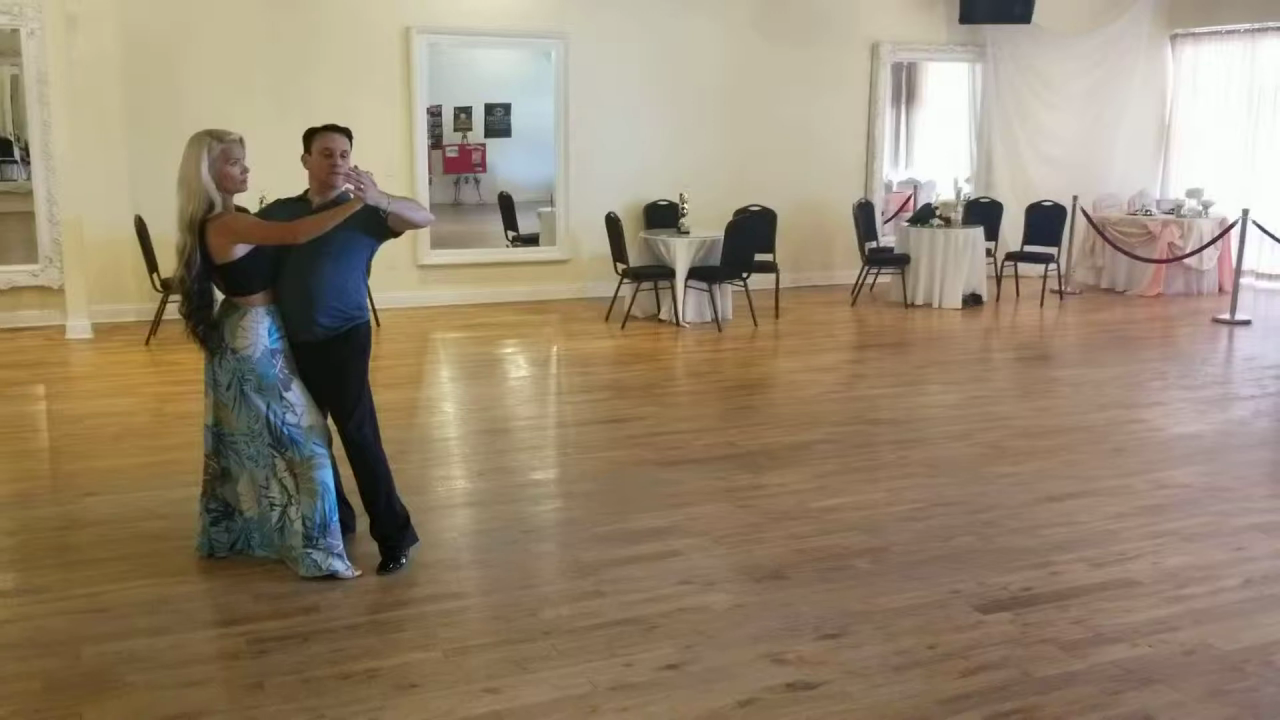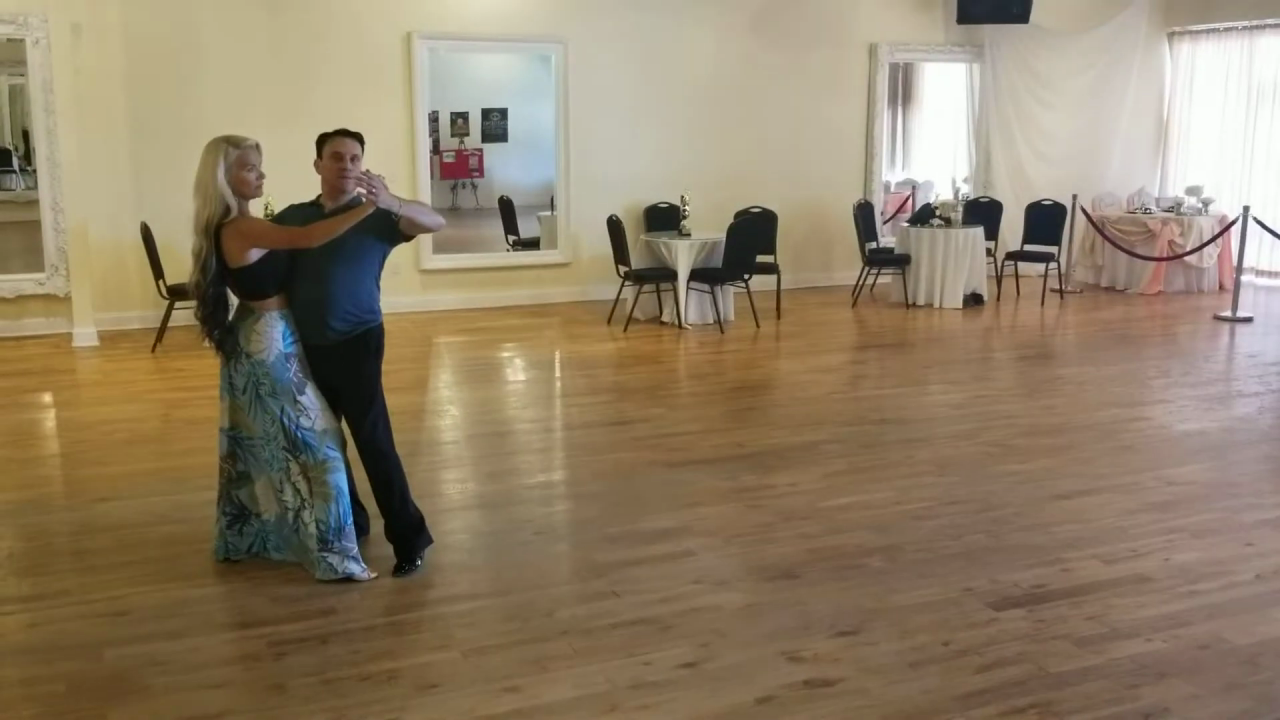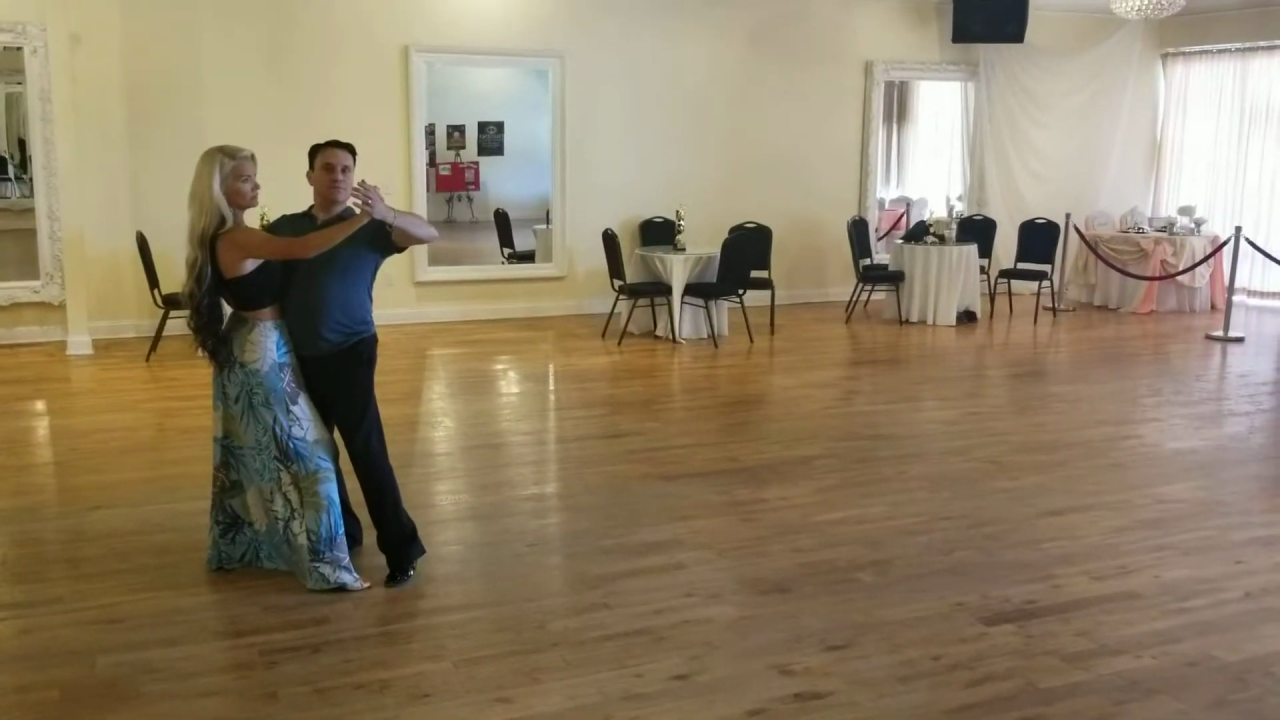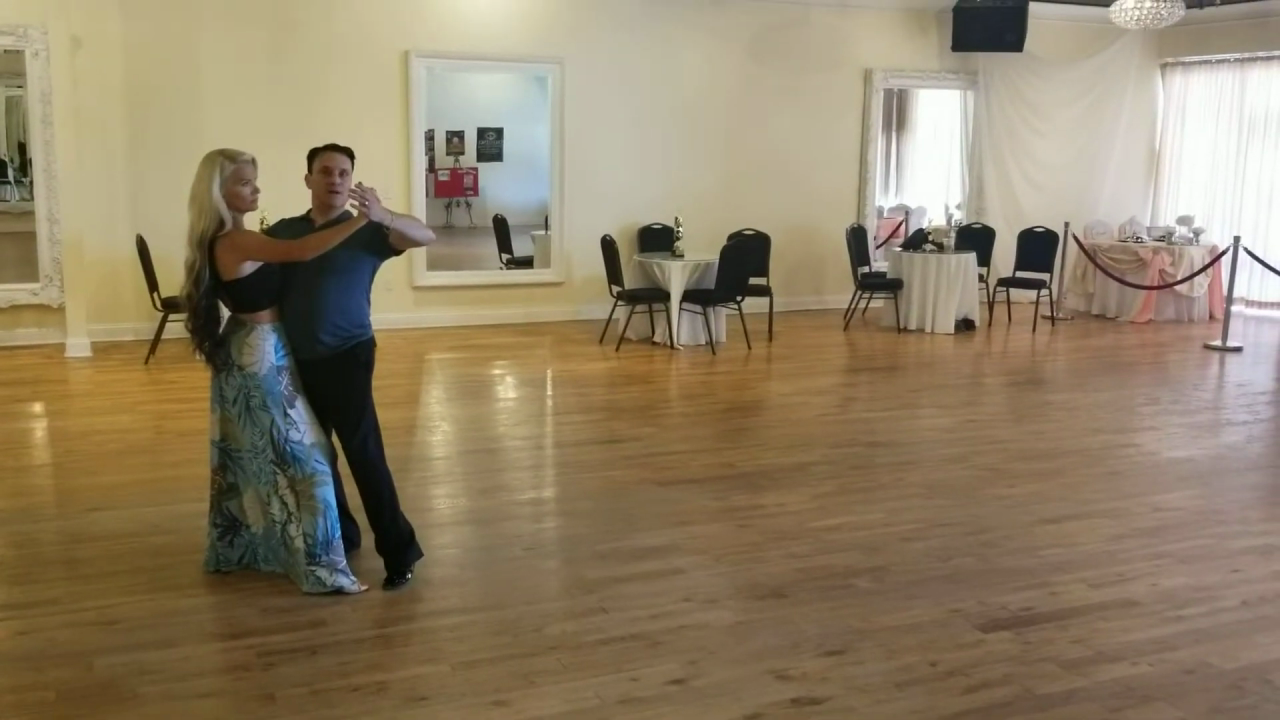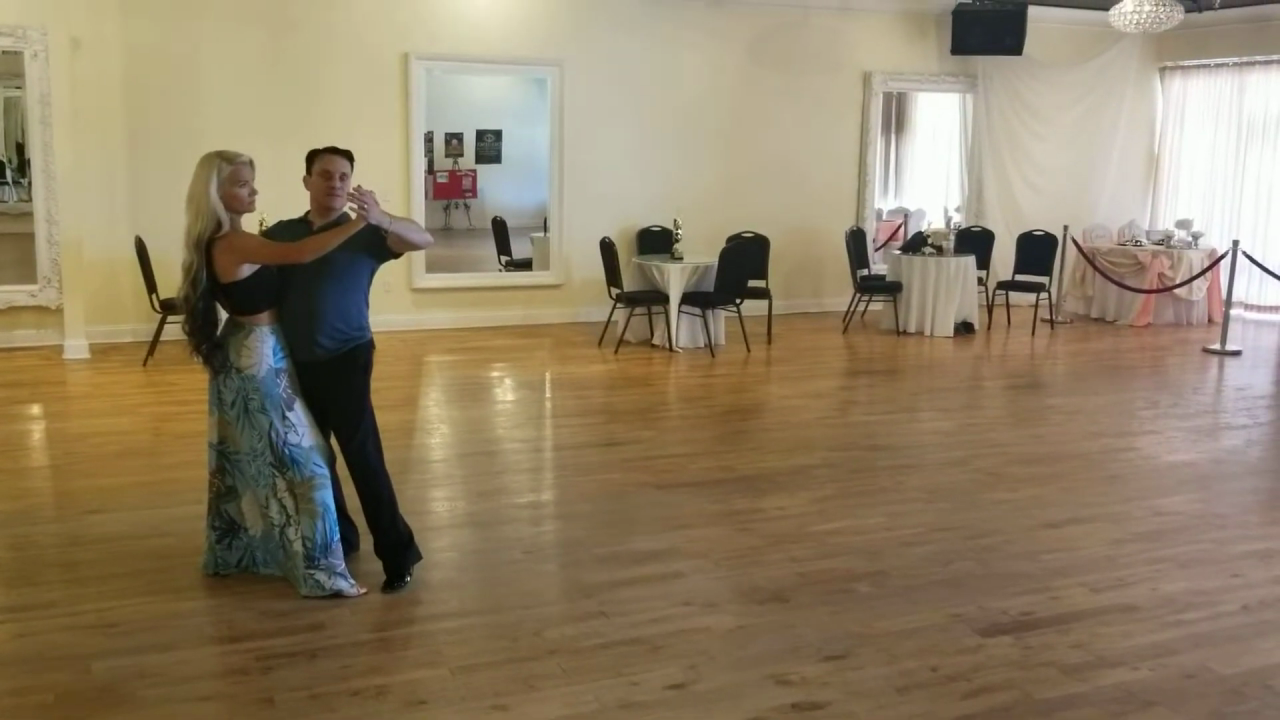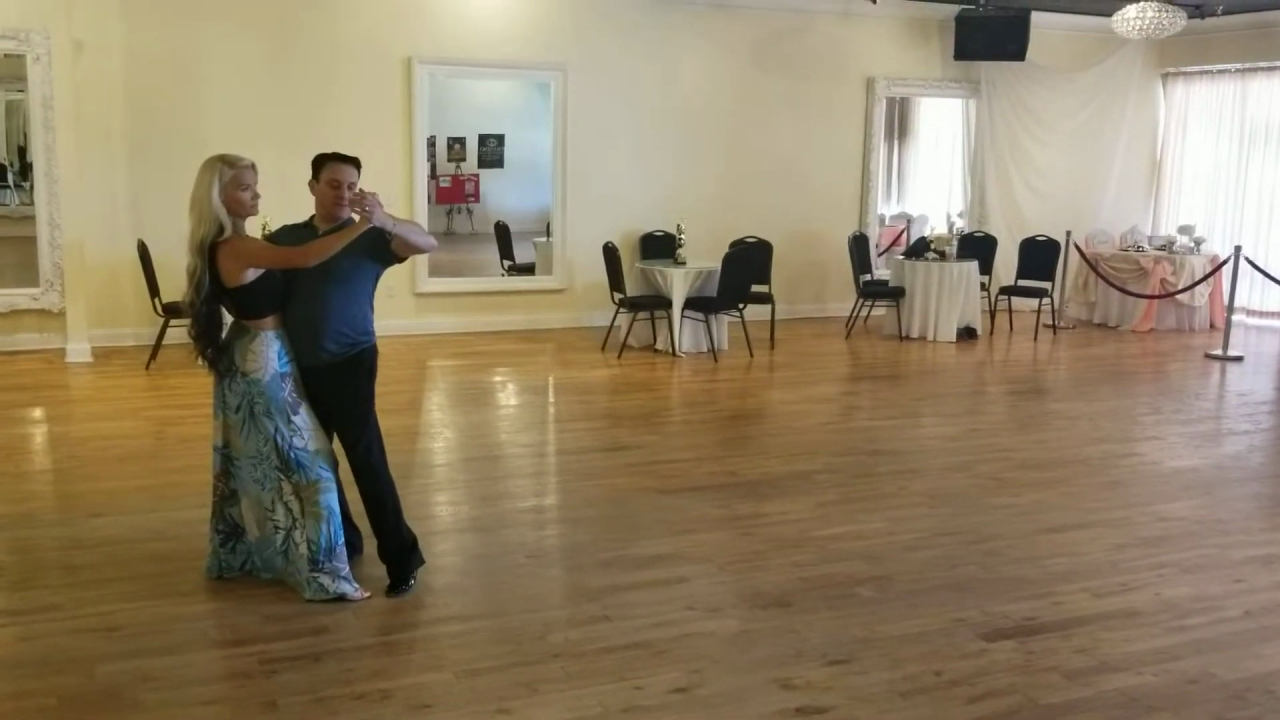
dt=0.7s
person 1, frame 1
left shoulder: (362, 212)
right shoulder: (279, 211)
left elbow: (424, 218)
left wrist: (379, 198)
left hip: (342, 340)
right hip: (291, 343)
left knee: (360, 437)
left ankle: (394, 536)
right ankle: (333, 519)
person 1, frame 2
left shoulder: (375, 217)
right shoulder: (292, 217)
left elbow: (435, 222)
left wrist: (391, 202)
left hip: (356, 344)
right hip: (306, 347)
left knee: (374, 441)
left ankle: (410, 538)
right ankle: (348, 521)
person 1, frame 3
left shoulder: (368, 228)
right shoulder: (284, 228)
left elbow: (427, 233)
left wrist: (385, 213)
left hip: (348, 356)
right hip: (298, 358)
left knee: (367, 453)
left ankle: (401, 549)
right ankle: (341, 532)
person 1, frame 4
left shoulder: (365, 231)
right shoulder: (282, 232)
left elbow: (425, 236)
left wrist: (382, 216)
left hip: (346, 359)
right hip: (297, 361)
left knee: (365, 457)
left ankle: (399, 552)
right ankle: (339, 534)
person 1, frame 5
left shoulder: (364, 234)
right shoulder: (280, 234)
left elbow: (423, 240)
left wrist: (380, 219)
left hip: (345, 361)
right hip: (294, 364)
left knee: (364, 458)
left ankle: (398, 554)
right ankle: (337, 538)
person 1, frame 6
left shoulder: (368, 239)
right shoulder: (284, 238)
left elbow: (427, 243)
left wrist: (383, 219)
left hip: (349, 365)
right hip: (299, 368)
left knee: (367, 459)
left ankle: (402, 557)
right ankle: (340, 541)
person 2, frame 1
left shoulder: (218, 222)
right shoulder: (227, 225)
right elbow: (295, 234)
right wrist: (356, 203)
left hip: (241, 336)
right hip: (252, 339)
left knee: (244, 441)
right knee: (299, 440)
left ankle: (232, 533)
right ankle: (314, 549)
person 2, frame 2
left shoulder: (231, 227)
right shoulder: (242, 229)
right elbow: (309, 238)
right wrist: (368, 206)
left hip: (255, 340)
right hip: (269, 343)
left knee: (260, 445)
right knee: (314, 443)
left ankle: (246, 537)
right ankle: (331, 552)
person 2, frame 3
left shoulder: (224, 237)
right shoulder: (237, 239)
left elbow: (285, 253)
right elbow: (302, 249)
right wrist: (362, 218)
left hip: (246, 350)
right hip: (261, 352)
left knee: (253, 455)
right knee: (302, 454)
left ankle: (238, 546)
right ankle: (322, 563)
person 2, frame 4
left shoulder: (223, 240)
right shoulder: (236, 242)
right elbow: (301, 252)
right wrist: (361, 219)
left hip: (245, 351)
right hip: (259, 355)
left knee: (250, 457)
right knee: (299, 457)
left ankle: (236, 549)
right ankle: (318, 566)
person 2, frame 5
left shoulder: (220, 242)
right shoulder: (234, 244)
right elbow: (299, 254)
right wrist: (359, 222)
left hip: (243, 355)
right hip: (257, 357)
left knee: (248, 461)
right knee: (298, 461)
left ankle: (236, 552)
right ankle: (318, 570)
person 2, frame 6
left shoulder: (222, 247)
right shoulder: (238, 248)
right elbow: (304, 258)
right wrist: (361, 225)
left hip: (245, 359)
right hip: (264, 362)
left knee: (251, 464)
right knee: (307, 464)
left ankle: (237, 556)
right ankle: (322, 572)
